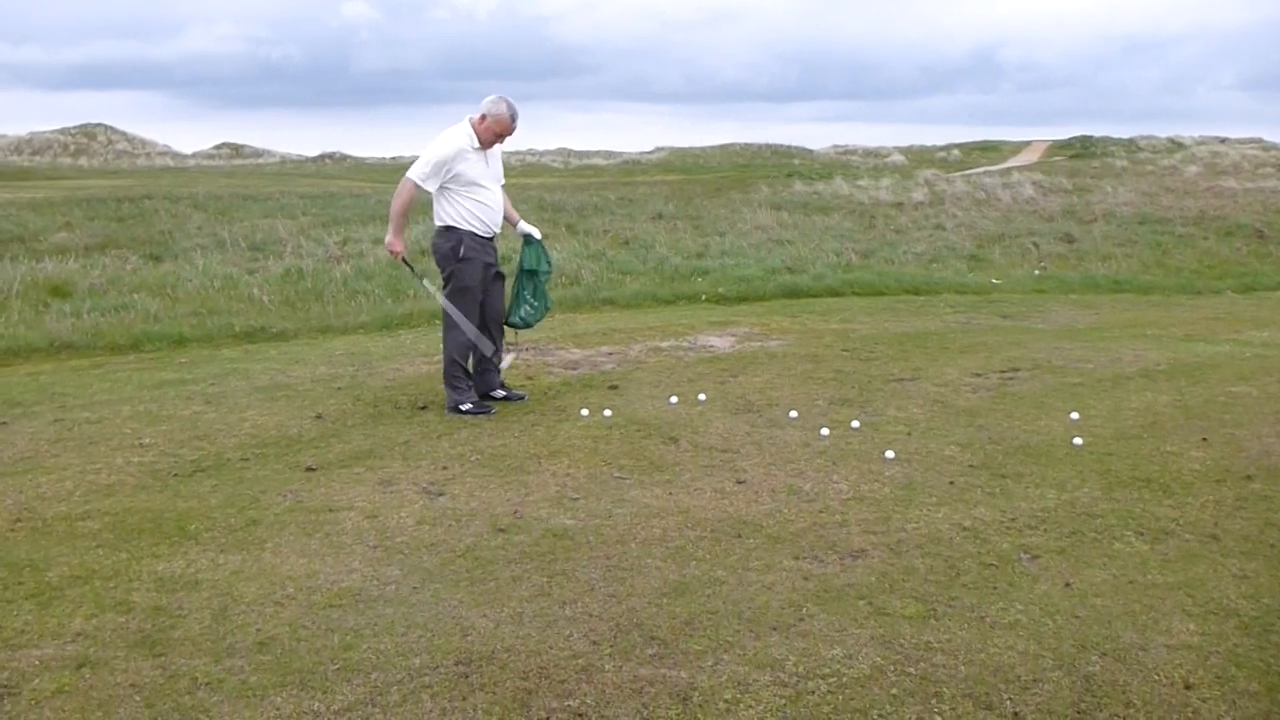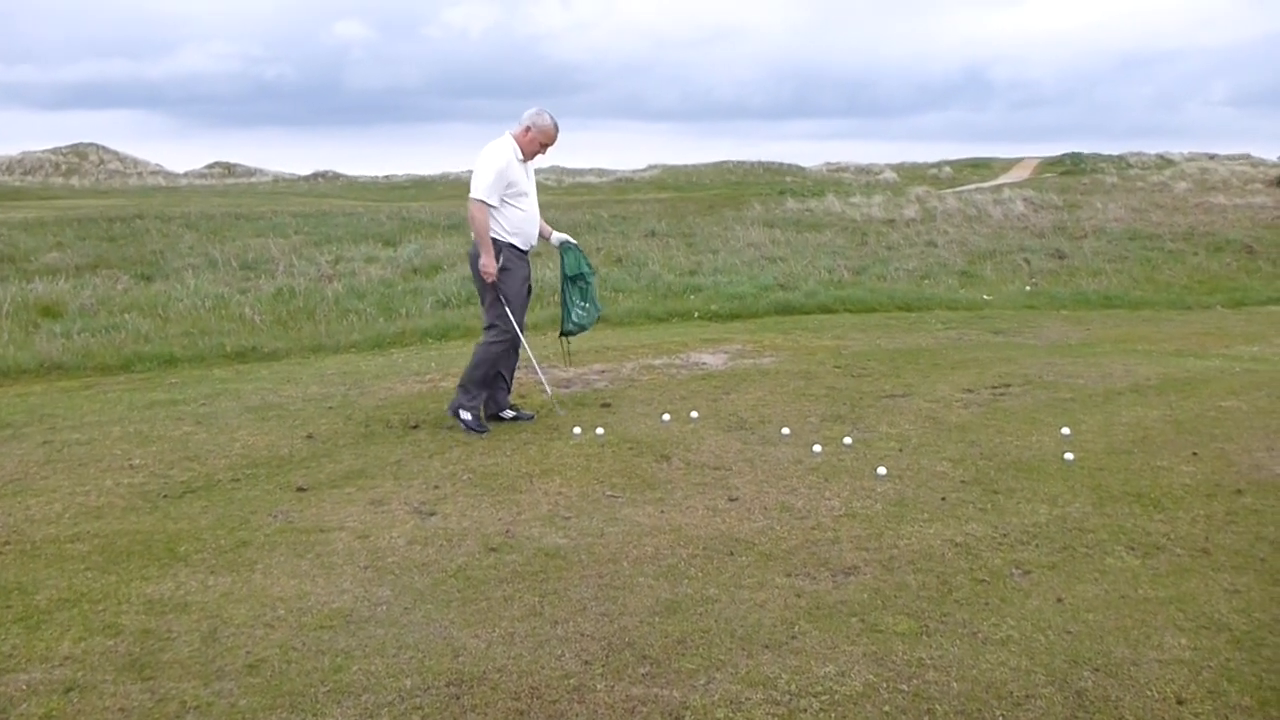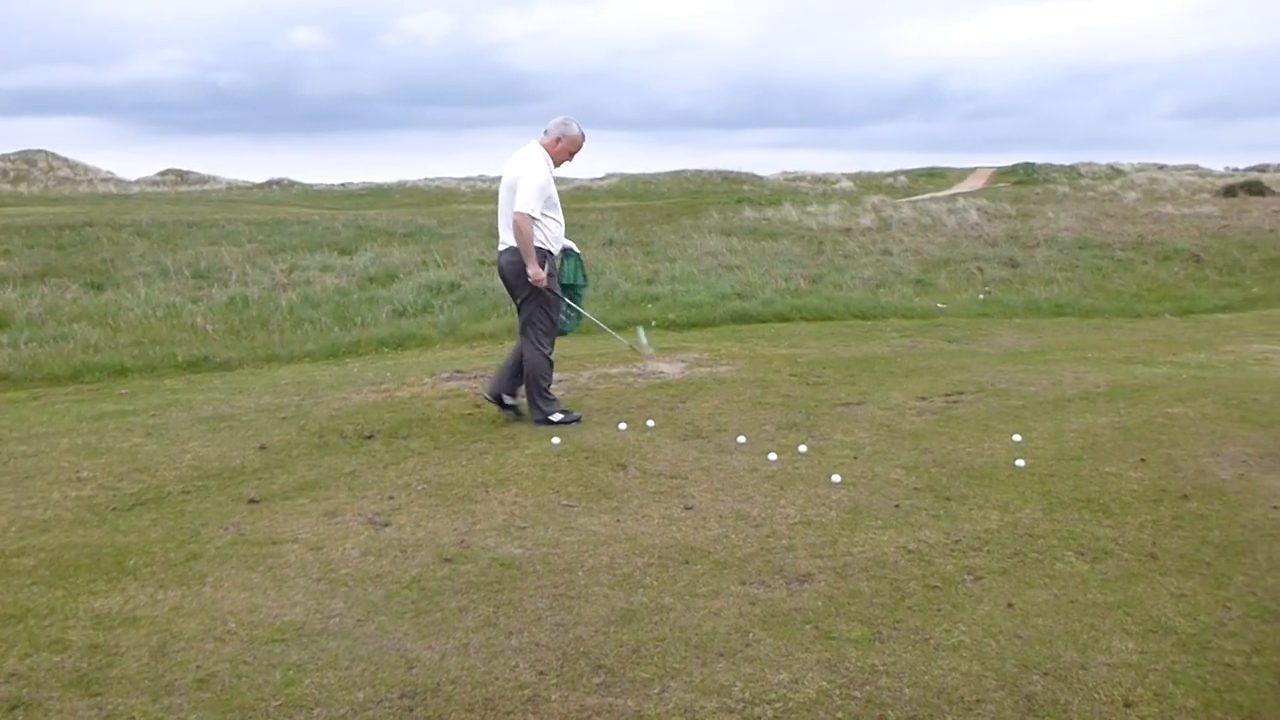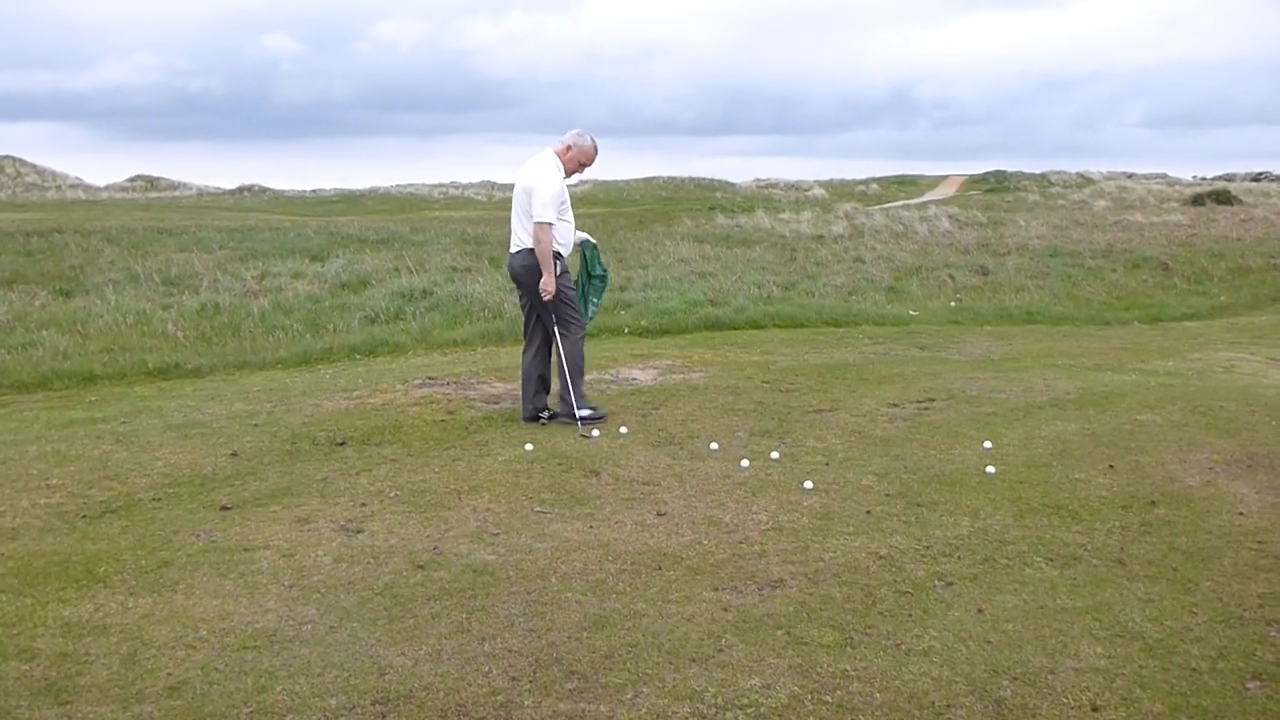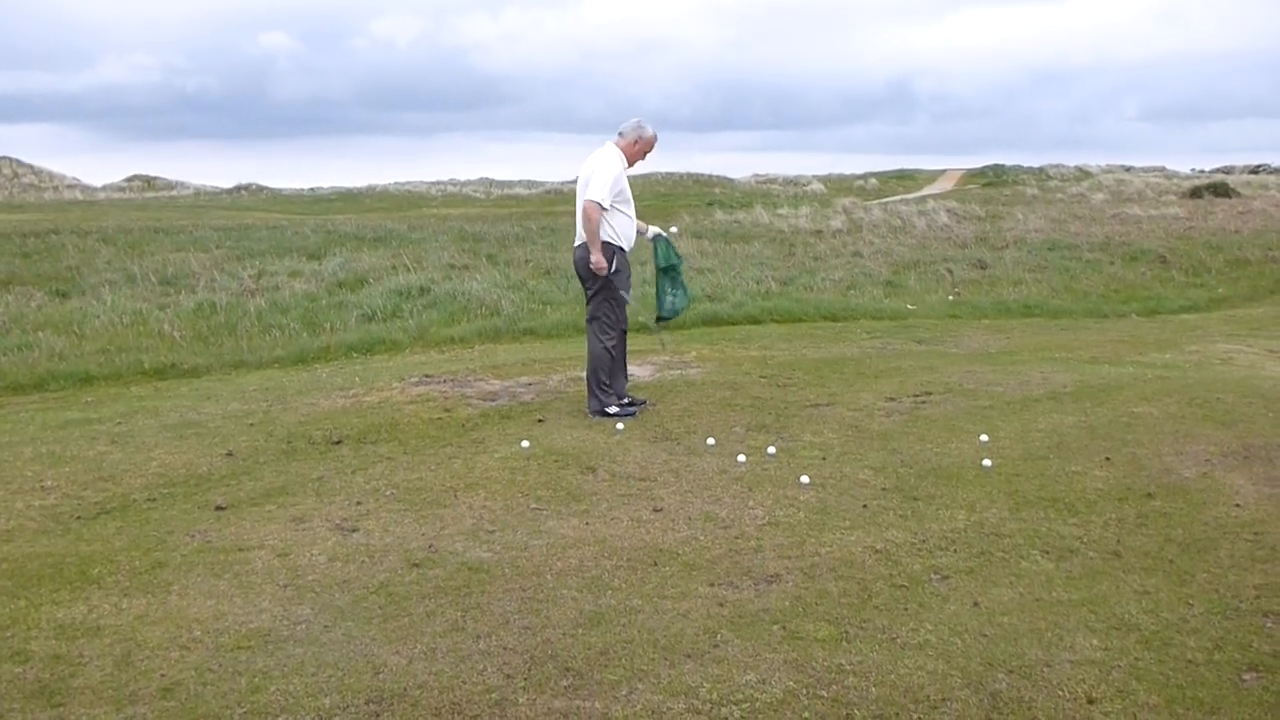
dt=1s
person 1, frame 1
left shoulder: (491, 147)
right shoulder: (451, 146)
right elbow: (409, 184)
left wrist: (518, 223)
right wrist: (396, 233)
left hip: (485, 243)
right hip: (459, 244)
left knee: (492, 318)
right knee: (462, 322)
left ankle: (489, 384)
right ankle: (459, 395)
person 1, frame 2
left shoulder: (522, 161)
right shoulder: (498, 157)
right elbow: (477, 207)
left wrist: (552, 235)
right wrist: (486, 255)
left hip: (516, 256)
right hip: (498, 257)
left knee: (511, 334)
right knee: (501, 330)
left ankle: (496, 404)
right ankle: (466, 403)
person 1, frame 3
left shoulder: (527, 159)
right shoulder: (535, 168)
right elbow: (521, 219)
left wrist: (559, 240)
right wrist: (533, 264)
left hip: (518, 260)
right hip: (528, 262)
left knee: (535, 333)
right knee: (539, 337)
left ankle: (503, 389)
right ankle: (543, 409)
person 1, frame 4
left shoulder: (539, 166)
right shoulder: (549, 176)
right elbow: (542, 230)
left wrist: (570, 234)
right wrist: (549, 275)
left hip: (524, 261)
right hip: (539, 263)
left knee: (538, 337)
right knee: (571, 330)
left ankle: (534, 407)
right ankle: (574, 404)
person 1, frame 5
left shoulder: (606, 160)
right shoulder: (610, 165)
right elbow: (590, 208)
left wrist: (645, 229)
right wrist: (596, 252)
left hip: (604, 255)
right hip: (605, 257)
left knee: (615, 328)
right knee: (605, 330)
left ankle: (615, 392)
right ankle: (601, 402)
